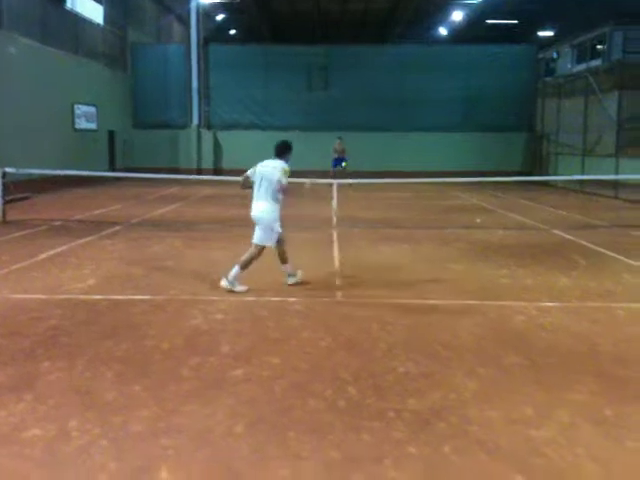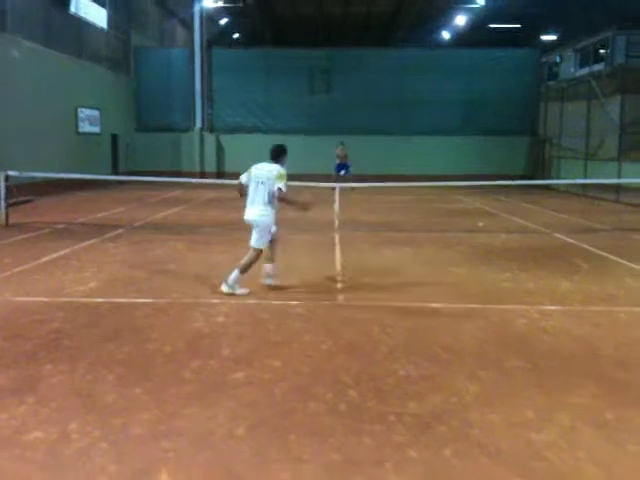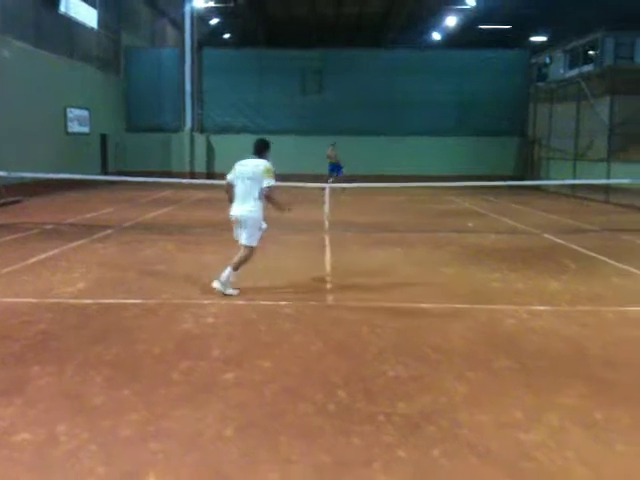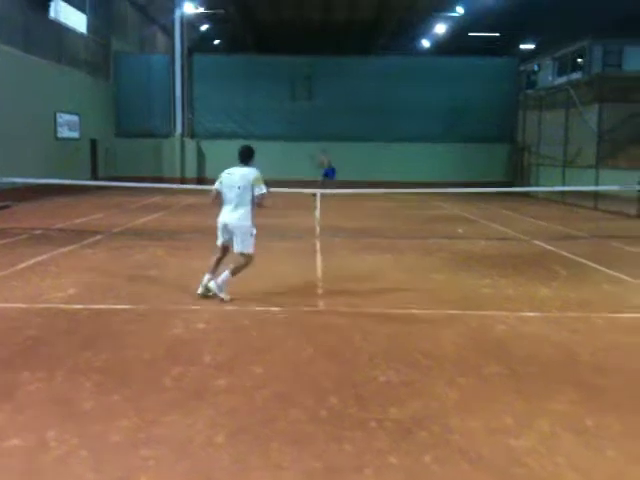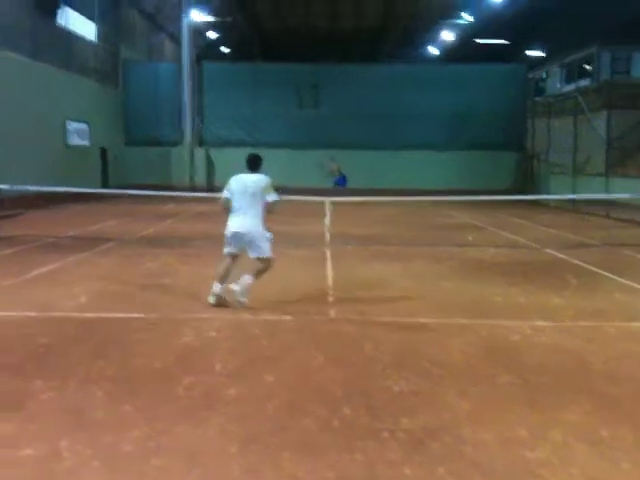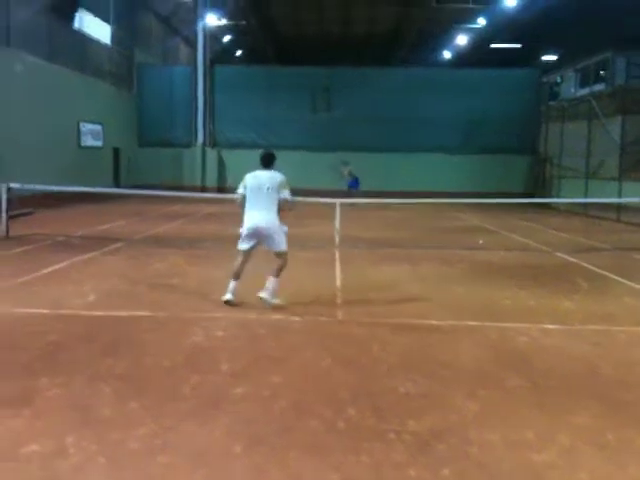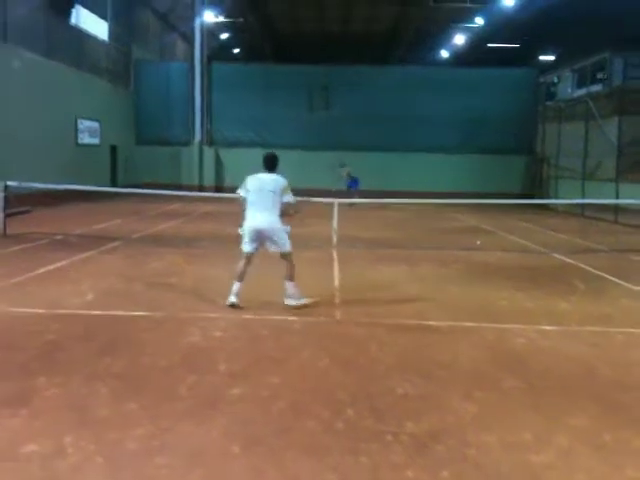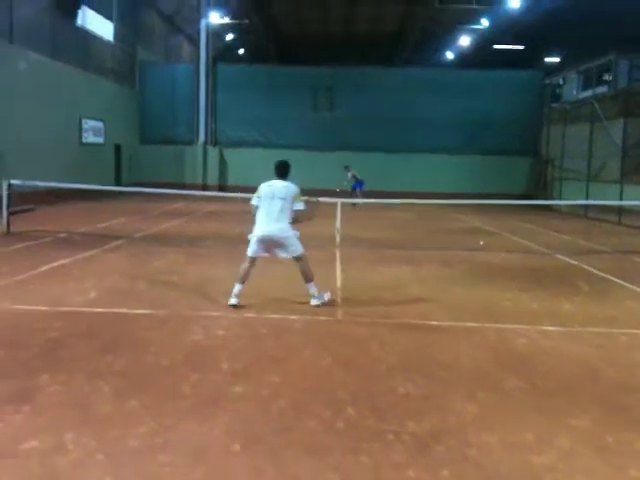
dt=0.1s
person 1, frame 1
left shoulder: (262, 165)
right shoulder: (283, 167)
left elbow: (245, 181)
right elbow: (280, 188)
left hip: (257, 210)
right hip: (268, 214)
left knee: (280, 240)
right knee: (258, 249)
left ankle: (291, 275)
right ankle: (230, 279)
person 1, frame 2
left shoulder: (255, 168)
right shoulder: (279, 171)
left elbow: (240, 187)
right elbow: (280, 196)
right wrist: (298, 204)
left hip: (250, 213)
right hip: (263, 216)
left knee: (272, 240)
right knee: (255, 252)
left ankle: (269, 276)
right ankle: (230, 283)
person 1, frame 3
left shoulder: (240, 164)
right shoulder: (266, 166)
left elbow: (227, 187)
right elbow: (267, 193)
right wrist: (278, 205)
left hip: (237, 211)
right hip: (252, 213)
left knee: (244, 247)
right knee: (247, 250)
left ankle: (225, 280)
right ankle: (224, 281)
person 1, frame 4
left shoulder: (226, 173)
right shoulder: (254, 174)
left elbow: (215, 197)
right elbow: (259, 201)
right wrist: (255, 203)
left hip: (224, 219)
right hip: (241, 221)
left knee: (221, 253)
right knee: (247, 258)
left ankle: (205, 285)
right ankle: (220, 283)
person 1, frame 5
left shoulder: (233, 180)
right shoulder: (265, 181)
left elbow: (224, 204)
right elbow: (269, 208)
left hip: (234, 226)
right hip: (253, 227)
left knee: (229, 259)
right knee: (266, 262)
left ankle: (216, 293)
right ankle: (241, 286)
person 1, frame 6
left shoulder: (249, 177)
right shoulder: (279, 178)
left elbow: (241, 201)
right elbow: (284, 205)
left hip: (250, 222)
right hip: (270, 222)
left knee: (242, 257)
right knee: (282, 257)
left ankle: (230, 292)
right ankle: (268, 292)
person 1, frame 7
left shoulder: (250, 180)
right shoulder: (282, 182)
left elbow: (244, 202)
right elbow: (286, 209)
left hip: (251, 224)
right hip: (272, 224)
left knee: (246, 259)
right knee: (288, 258)
left ankle: (234, 296)
right ankle: (292, 296)
person 1, frame 8
left shoulder: (263, 187)
right shoulder: (293, 189)
left elbow: (255, 210)
right elbow: (297, 216)
right wrist: (307, 216)
left hip: (261, 230)
right hip: (282, 231)
left knee: (249, 261)
right knee: (302, 260)
left ankle: (235, 296)
right ankle: (316, 296)
